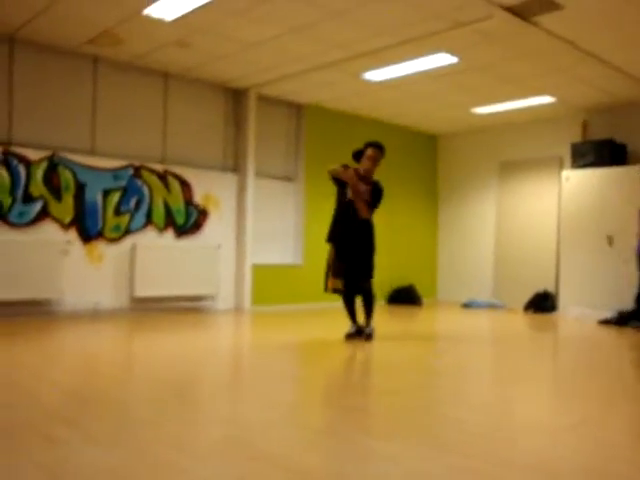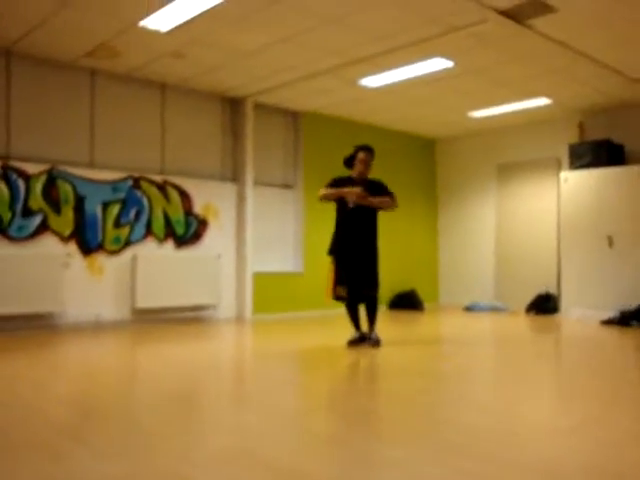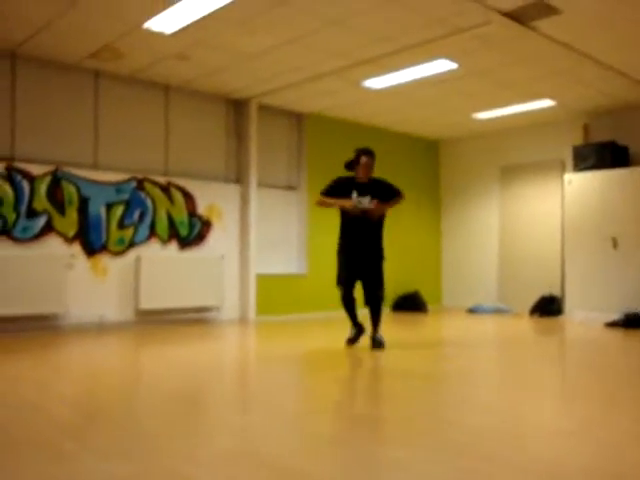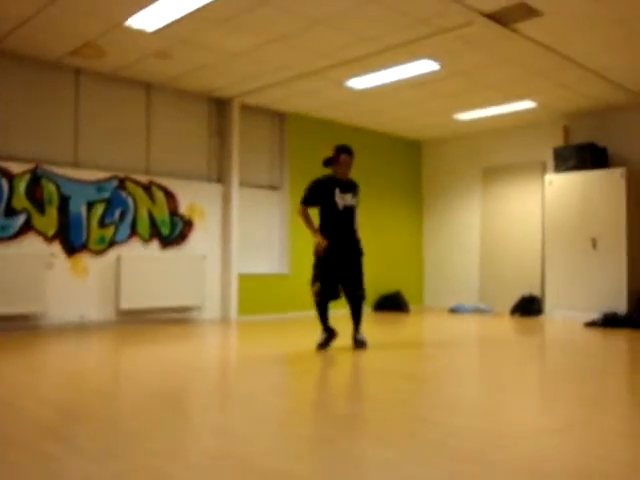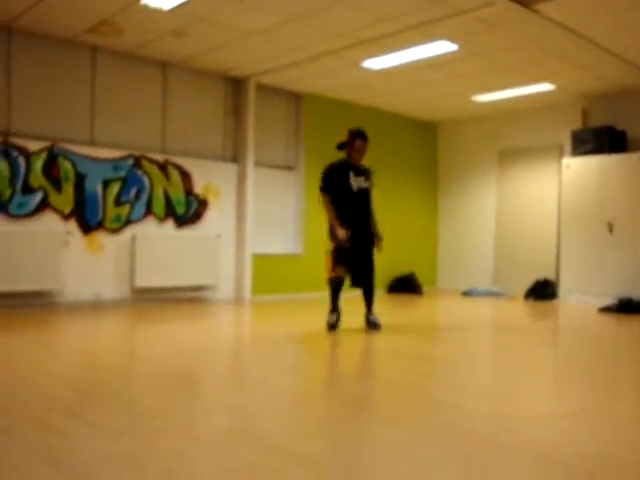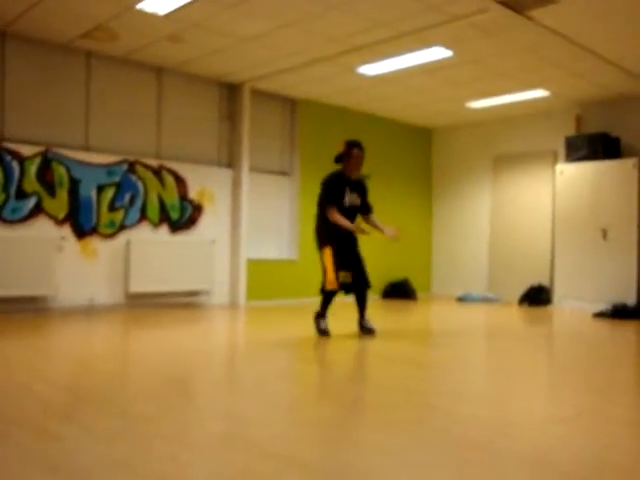
dt=0.2s
person 1, frame 1
left shoulder: (375, 187)
right shoulder: (347, 172)
left elbow: (365, 214)
right elbow: (333, 170)
left wrist: (357, 192)
right wrist: (355, 181)
left hip: (363, 241)
right hip: (340, 239)
left knee: (364, 284)
right knee: (343, 284)
left ankle: (368, 325)
right ankle: (355, 325)
person 1, frame 2
left shoulder: (376, 186)
right shoulder: (341, 183)
left elbow: (393, 203)
right elbow: (322, 195)
left wrist: (372, 201)
right wrist: (347, 192)
left hip: (367, 248)
right hip: (343, 248)
left knee: (369, 291)
right knee: (346, 292)
left ankle: (372, 331)
right ankle: (358, 332)
person 1, frame 3
left shoulder: (381, 186)
right shoulder: (342, 184)
left elbow: (399, 196)
right elbow: (320, 200)
left wrist: (384, 208)
right wrist: (343, 204)
left hip: (372, 249)
right hip: (348, 248)
left knee: (375, 292)
right knee: (345, 291)
left ankle: (376, 333)
right ankle: (356, 326)
person 1, frame 4
left shoulder: (353, 186)
right shoulder: (320, 184)
right elbow: (303, 210)
right wrist: (317, 234)
left hip: (351, 247)
right hip: (328, 247)
left knee: (356, 291)
right knee: (320, 289)
left ankle: (357, 332)
right ankle: (327, 330)
person 1, frame 5
left shoulder: (365, 172)
right shoulder: (334, 170)
right elbow: (326, 201)
left wrist: (375, 230)
right wrist: (337, 228)
left hip: (362, 231)
right hip: (342, 230)
left knee: (367, 273)
right knee: (338, 271)
left ankle: (369, 314)
right ankle: (334, 310)
person 1, frame 6
left shoulder: (360, 185)
right shoulder: (332, 181)
left elbow: (365, 215)
right elbow: (331, 213)
left wrist: (384, 229)
right wrist: (350, 225)
left hip: (348, 238)
right hip: (329, 236)
left knee: (360, 279)
right knee: (336, 278)
left ankle: (363, 320)
right ankle: (321, 316)
